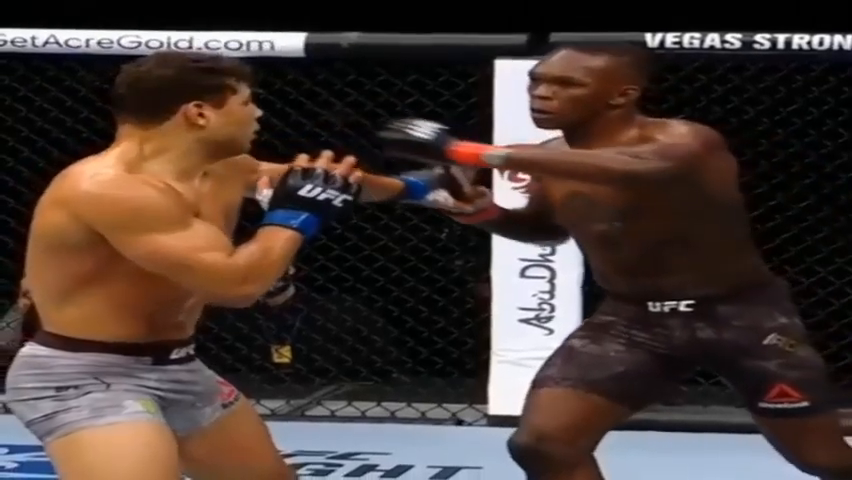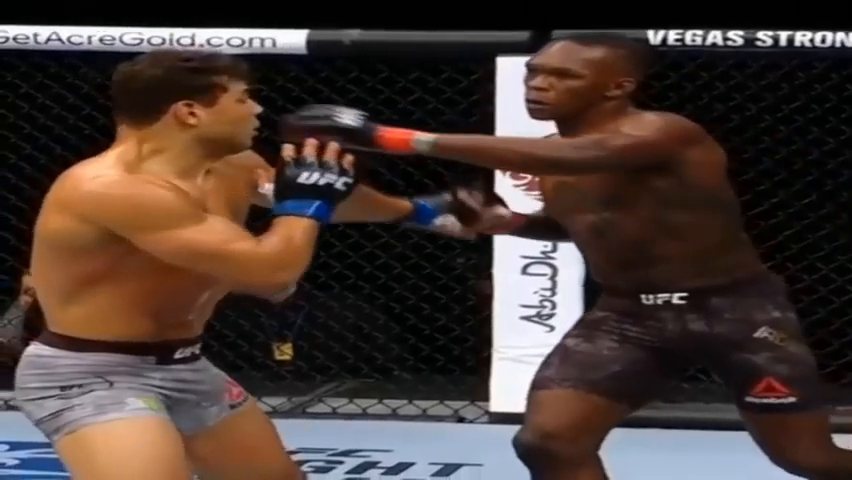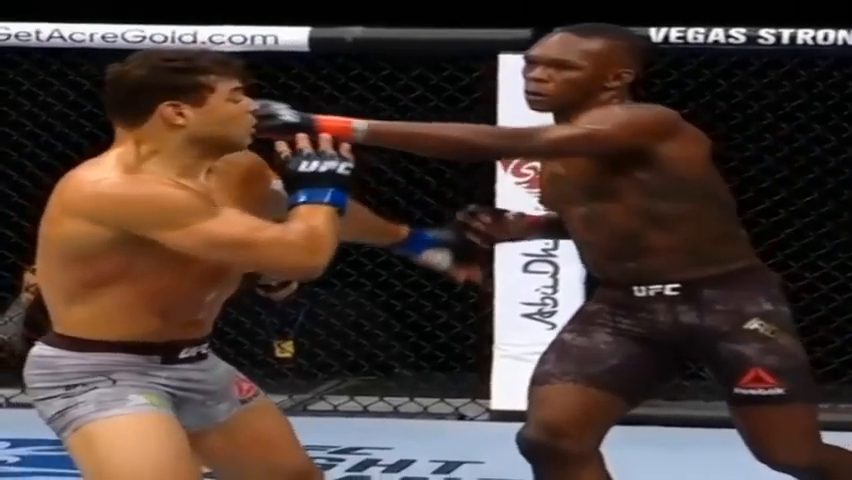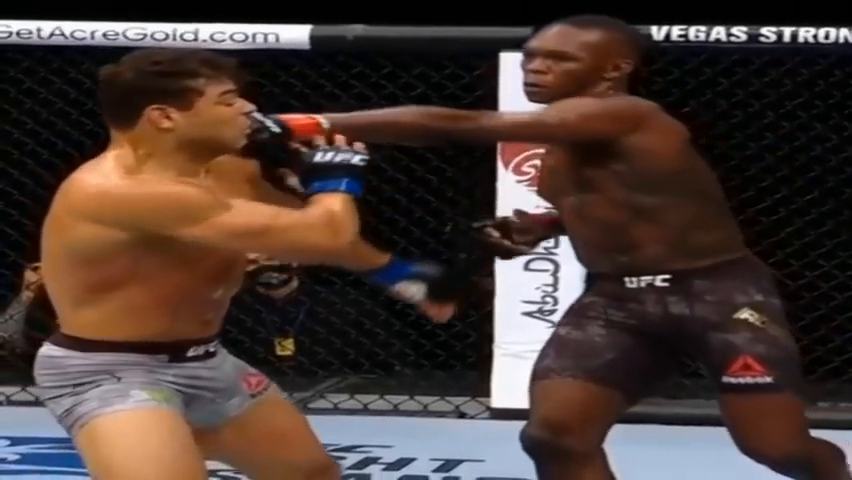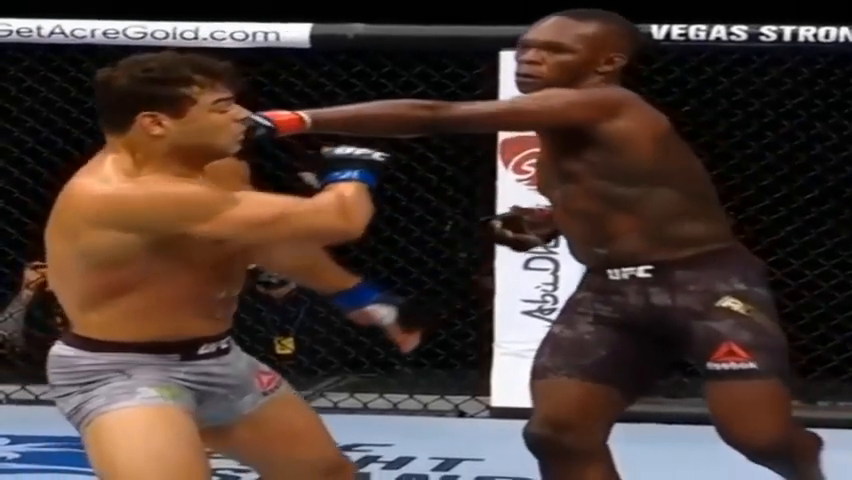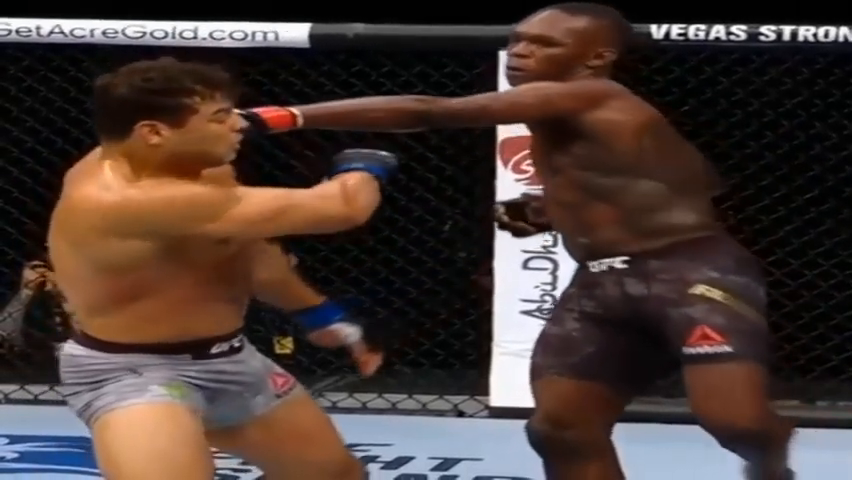
dt=0.5s
person 1, frame 1
left shoulder: (685, 140)
right shoulder: (553, 158)
left elbow: (646, 168)
right elbow: (549, 227)
left wrist: (466, 152)
right wrist: (480, 210)
left hip: (741, 313)
right hip: (628, 318)
person 1, frame 2
left shoulder: (665, 133)
right shoulder: (548, 156)
left elbow: (581, 157)
left wrist: (393, 138)
right wrist: (504, 221)
left hip: (734, 307)
right hip: (624, 315)
person 1, frame 3
left shoulder: (649, 126)
right shoulder: (556, 150)
left elbow: (504, 143)
left wrist: (345, 128)
right wrist: (523, 226)
left hip: (726, 299)
right hip: (621, 305)
person 1, frame 4
left shoulder: (623, 116)
right shoulder: (563, 140)
left elbow: (459, 124)
left wrist: (318, 124)
right wrist: (541, 226)
left hip: (716, 291)
right hip: (614, 299)
person 1, frame 5
left shoulder: (603, 107)
right shoulder: (564, 129)
left elbow: (435, 116)
left wrist: (298, 120)
right wrist: (555, 220)
left hip: (707, 282)
right hip: (608, 292)
right knee: (558, 432)
person 1, frame 6
left shoulder: (588, 97)
right shoulder: (568, 117)
left elbow: (427, 112)
left wrist: (288, 116)
right wrist: (560, 206)
left hip: (693, 272)
right hip: (600, 284)
left knee: (736, 421)
right knee: (560, 430)
person 2, frame 1
left shoulder: (222, 168)
right shoulder: (107, 189)
left elbow: (312, 178)
right elbow: (238, 282)
left wrist: (411, 188)
right wrist: (296, 215)
left hip: (176, 368)
right hip: (83, 377)
person 2, frame 2
left shoulder: (230, 168)
right shoulder: (110, 190)
left elbow: (332, 195)
right elbow: (270, 270)
left wrist: (418, 211)
right wrist: (305, 202)
left hip: (183, 367)
right hip: (90, 376)
person 2, frame 3
left shoulder: (232, 171)
right shoulder: (116, 191)
left elbow: (317, 215)
right elbow: (301, 254)
left wrist: (414, 240)
right wrist: (321, 185)
left hip: (193, 365)
person 2, frame 4
left shoulder: (224, 172)
left elbow: (314, 227)
right elbow: (320, 235)
left wrist: (394, 272)
right wrist: (335, 179)
left hip: (204, 363)
person 2, frame 5
left shoulder: (213, 168)
left elbow: (276, 239)
right elbow: (336, 219)
left wrist: (359, 295)
right wrist: (353, 172)
left hip: (216, 359)
person 2, frame 6
left shoulder: (198, 167)
left elbow: (245, 251)
right elbow: (340, 207)
left wrist: (322, 314)
right wrist: (362, 168)
left hip: (229, 359)
